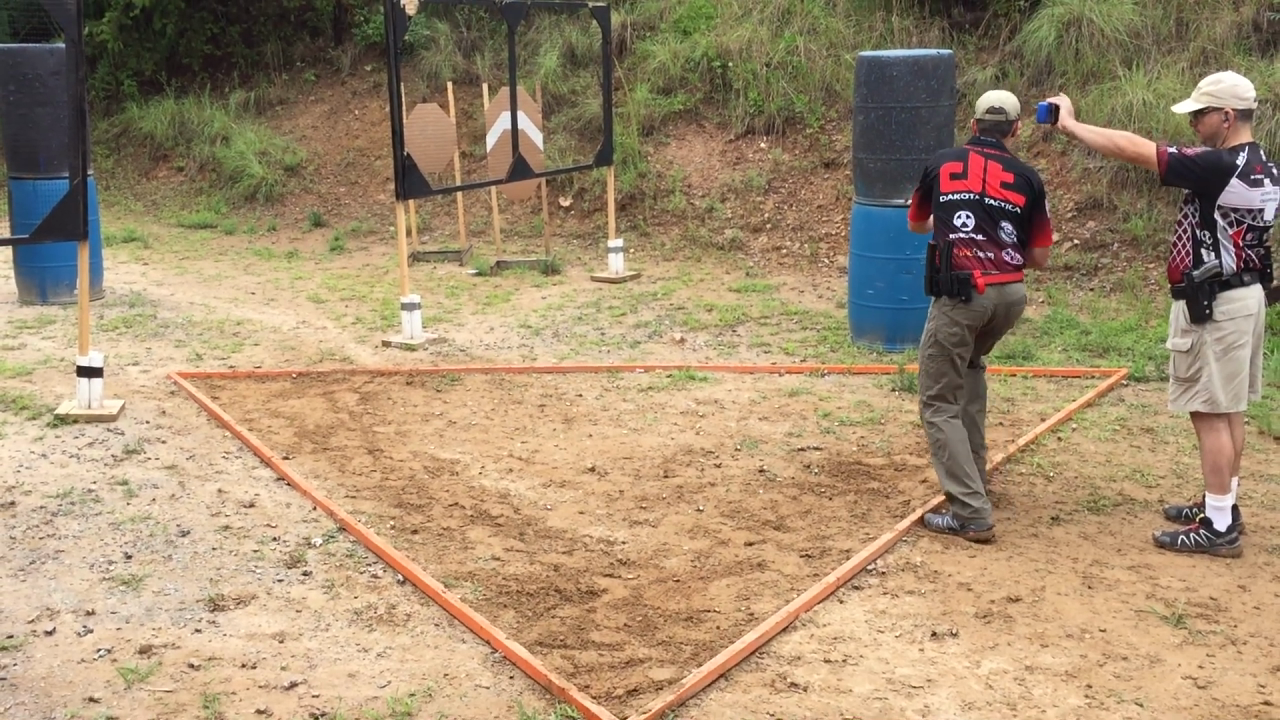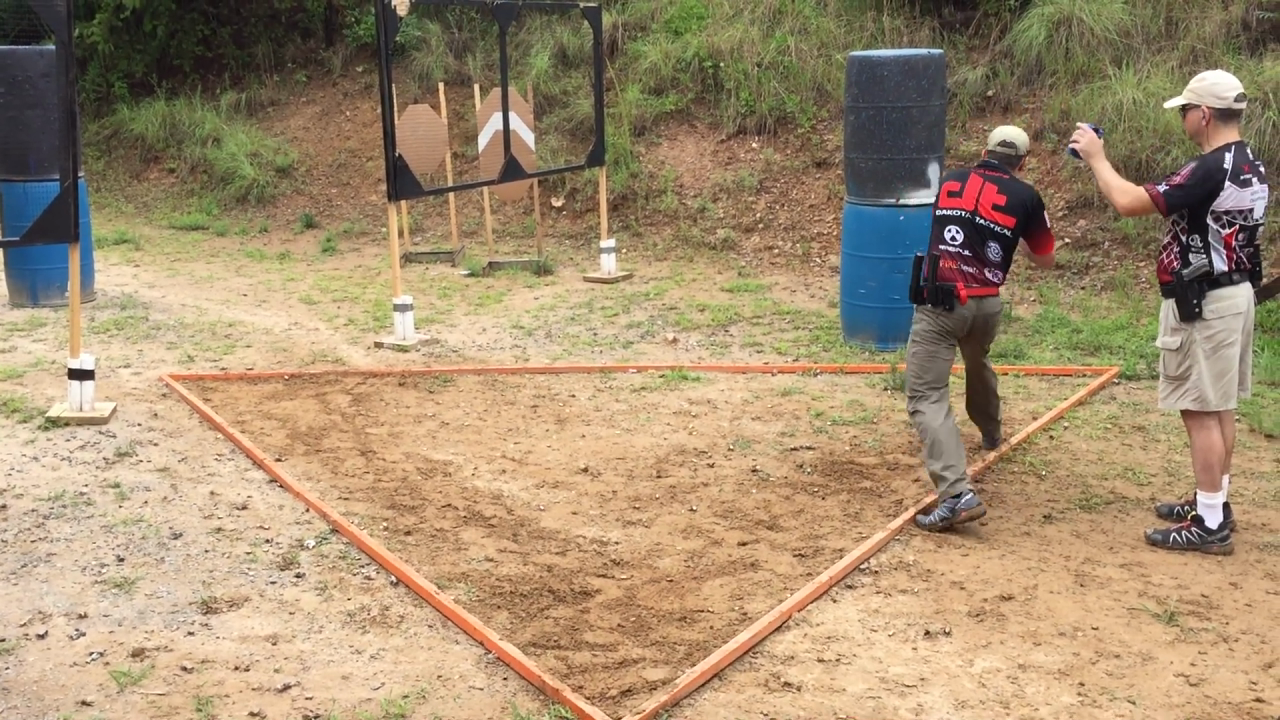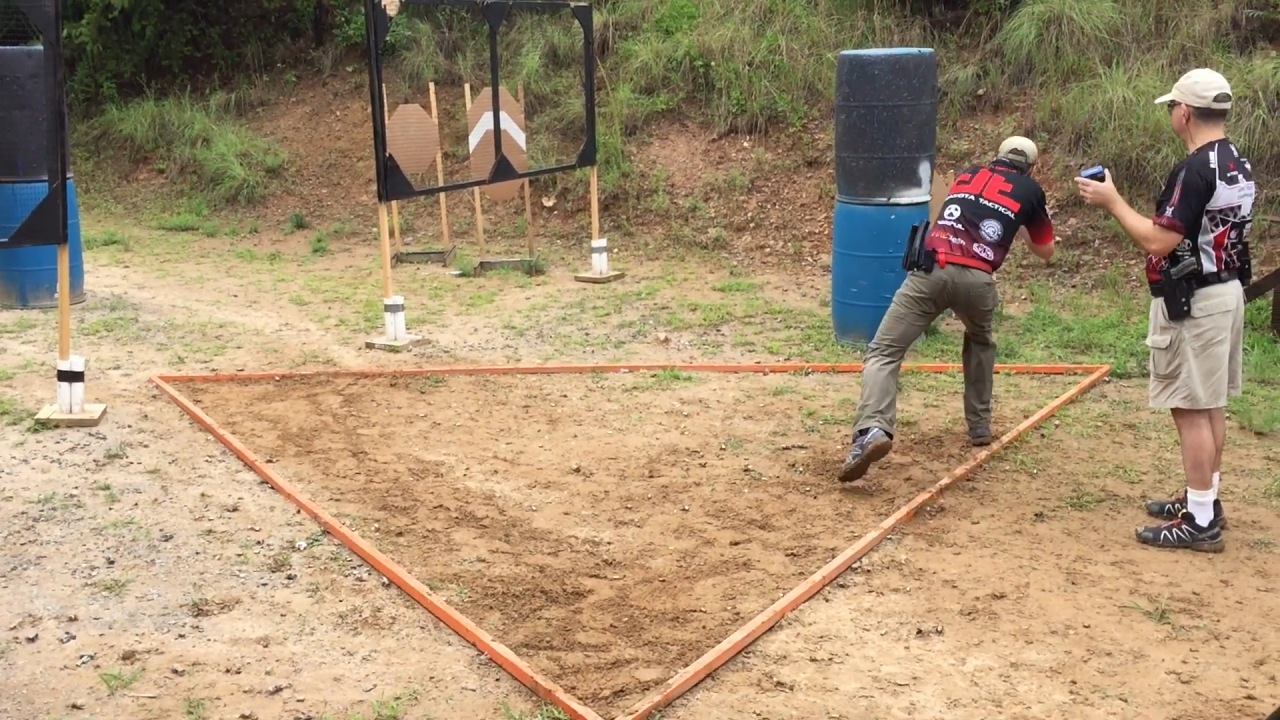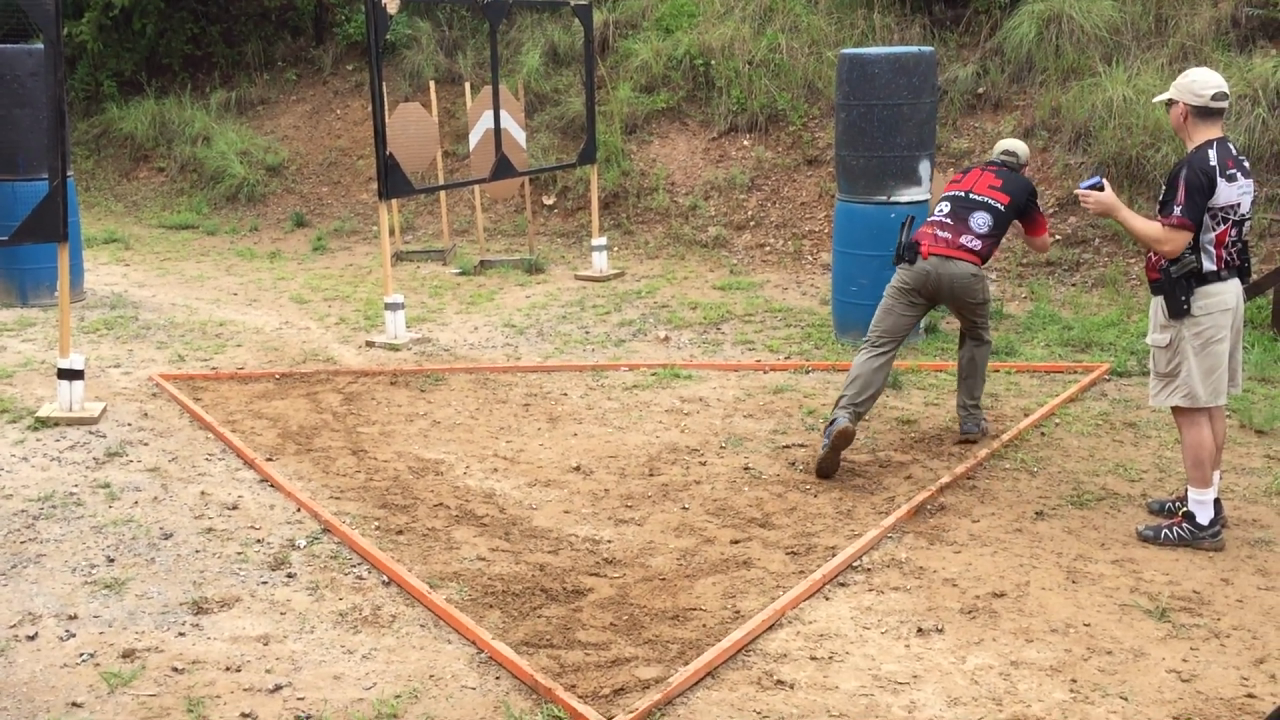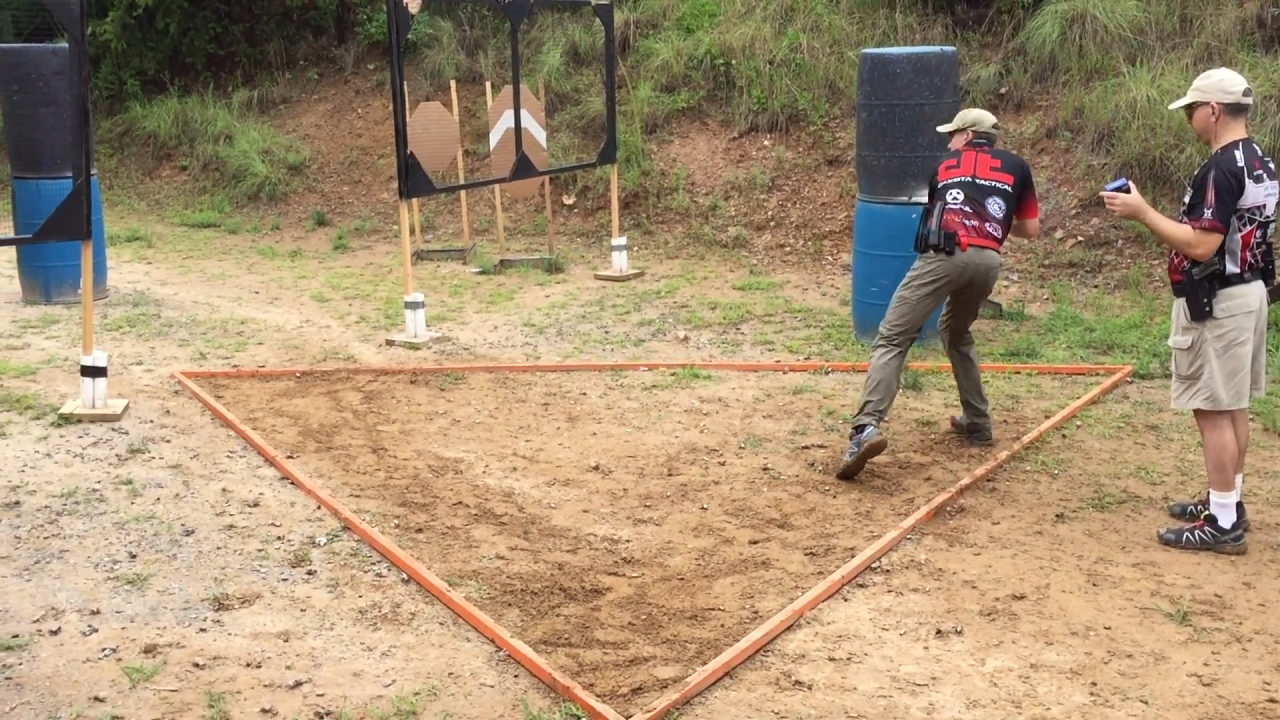
dt=0.3s
person 1, frame 1
left shoulder: (1219, 167)
left elbow: (1133, 148)
left wrist: (1072, 123)
left hip: (1213, 305)
left knee: (1210, 413)
right knee: (1229, 409)
left ankle: (1217, 527)
right ankle: (1222, 505)
person 1, frame 2
left shoulder: (1210, 171)
right shoulder: (1250, 166)
left elbow: (1129, 202)
left wrist: (1095, 157)
left hip: (1203, 303)
right hip: (1234, 293)
left knee: (1202, 411)
right knee: (1221, 406)
left ankle: (1209, 524)
right ankle: (1213, 503)
person 1, frame 3
left shoulder: (1194, 171)
right shoulder: (1237, 164)
left elbow: (1158, 241)
left wrist: (1111, 200)
left hip: (1193, 301)
right hip: (1225, 292)
left knee: (1191, 409)
right knee: (1211, 404)
left ankle: (1200, 521)
right ankle: (1204, 500)
person 1, frame 4
left shoulder: (1194, 168)
right shoulder: (1236, 162)
left elbow: (1170, 243)
left wrist: (1115, 209)
left hip: (1192, 300)
right hip: (1225, 290)
left knee: (1191, 407)
right knee: (1211, 403)
left ankle: (1200, 519)
right ankle: (1205, 498)
person 1, frame 5
left shoulder: (1220, 168)
left elbow: (1201, 245)
left wrist: (1141, 212)
left hip: (1216, 303)
left knee: (1214, 410)
right knee: (1234, 406)
left ankle: (1223, 523)
right ankle: (1227, 502)
person 2, frame 1
left shoulder: (942, 163)
right shoulder: (1027, 177)
left elbow: (915, 224)
right elbow: (1040, 257)
left hip: (958, 295)
right hip: (1009, 296)
left knee: (938, 404)
right knee: (970, 369)
left ankle: (970, 512)
right ankle: (970, 468)
person 2, frame 2
left shoulder: (950, 181)
right shoulder: (1026, 196)
right elbow: (1045, 259)
left hip: (940, 304)
right hip: (986, 304)
left knee: (926, 401)
right knee: (976, 360)
left ankle: (958, 494)
right ankle: (990, 432)
person 2, frame 3
left shoulder: (967, 175)
right shoulder: (1030, 189)
right elbow: (1046, 251)
left hip: (930, 270)
right hip: (975, 277)
left knee: (883, 354)
right knee: (980, 341)
left ankle: (872, 429)
right ankle: (980, 425)
person 2, frame 4
left shoulder: (961, 175)
right shoulder: (1021, 186)
right elbow: (1041, 244)
left hip: (918, 264)
right hip: (963, 270)
left knee: (877, 347)
right knee: (976, 338)
left ankle: (842, 418)
right ankle: (970, 421)
person 2, frame 5
left shoulder: (946, 164)
right shoulder: (1016, 165)
right elbow: (1031, 230)
left hip: (944, 259)
right hip: (989, 260)
left knee: (891, 342)
right knee: (957, 335)
left ankle: (866, 433)
right ankle: (977, 423)
